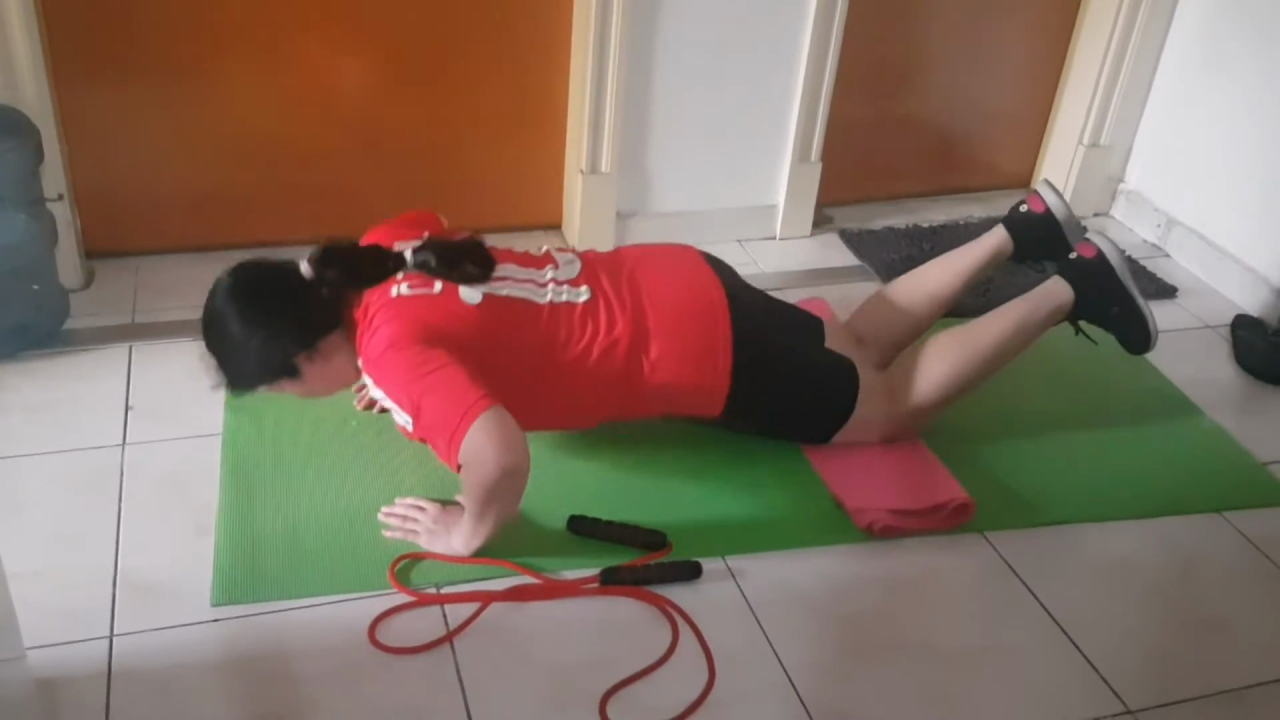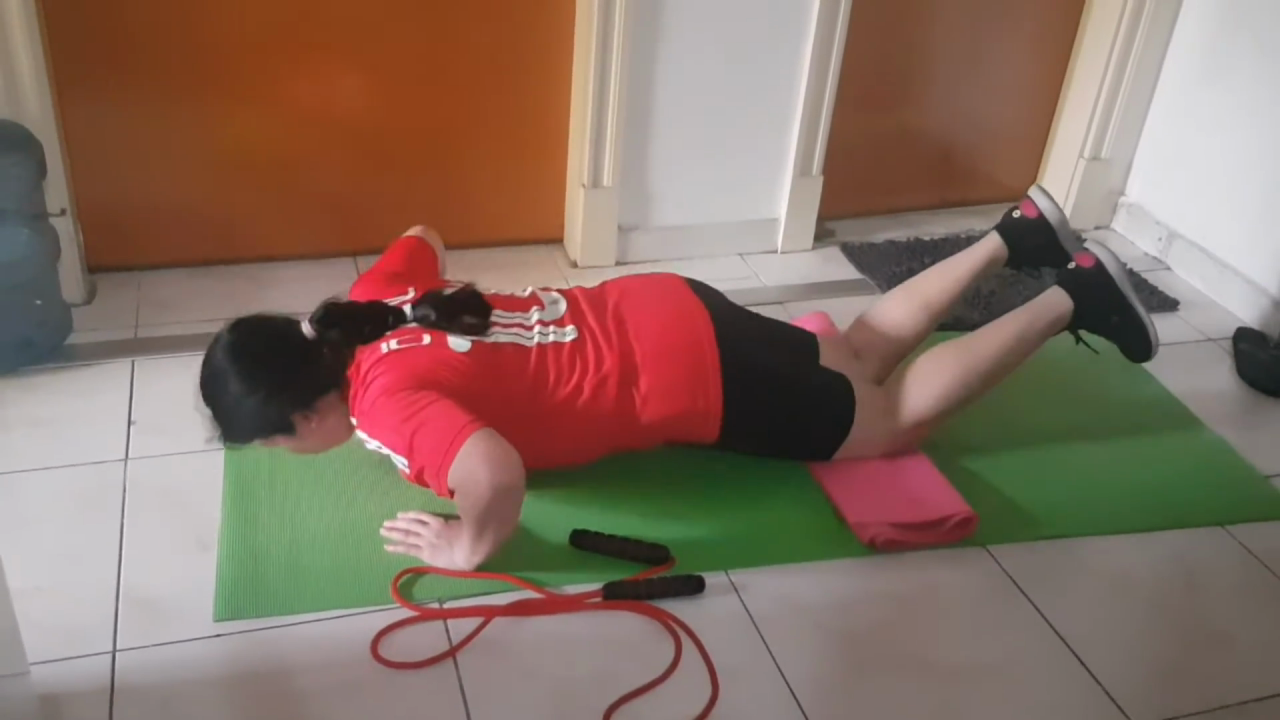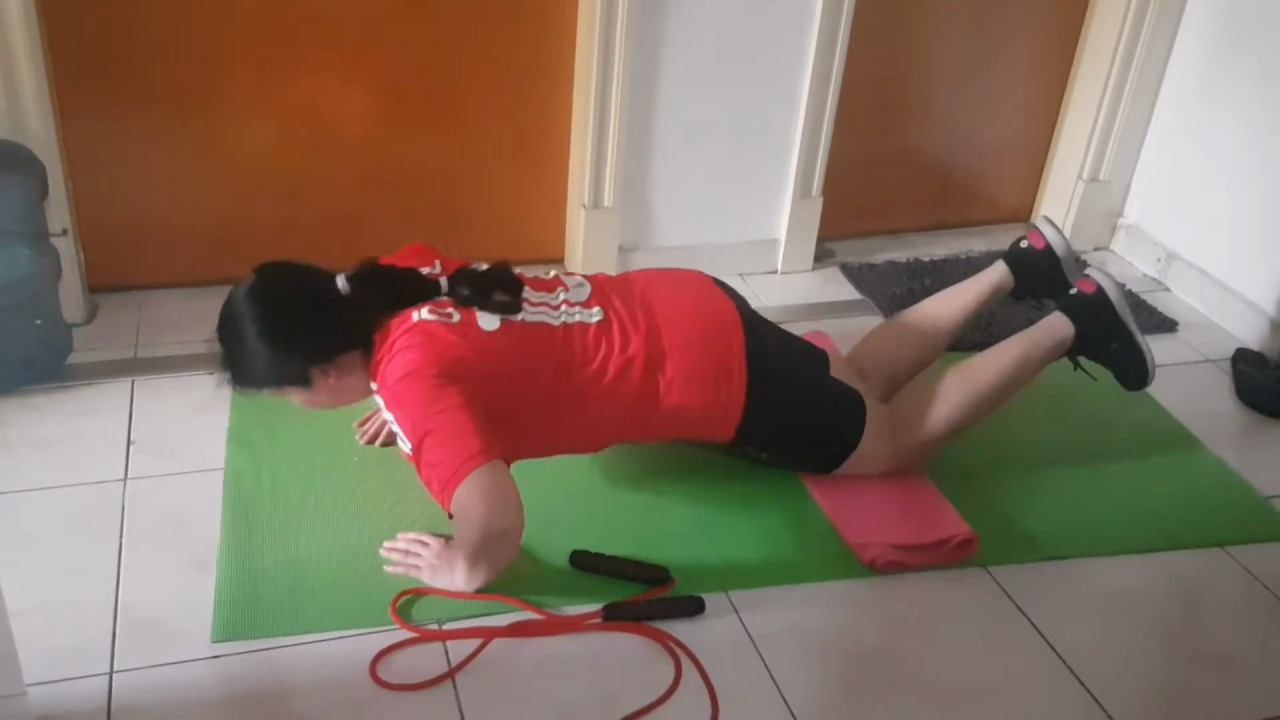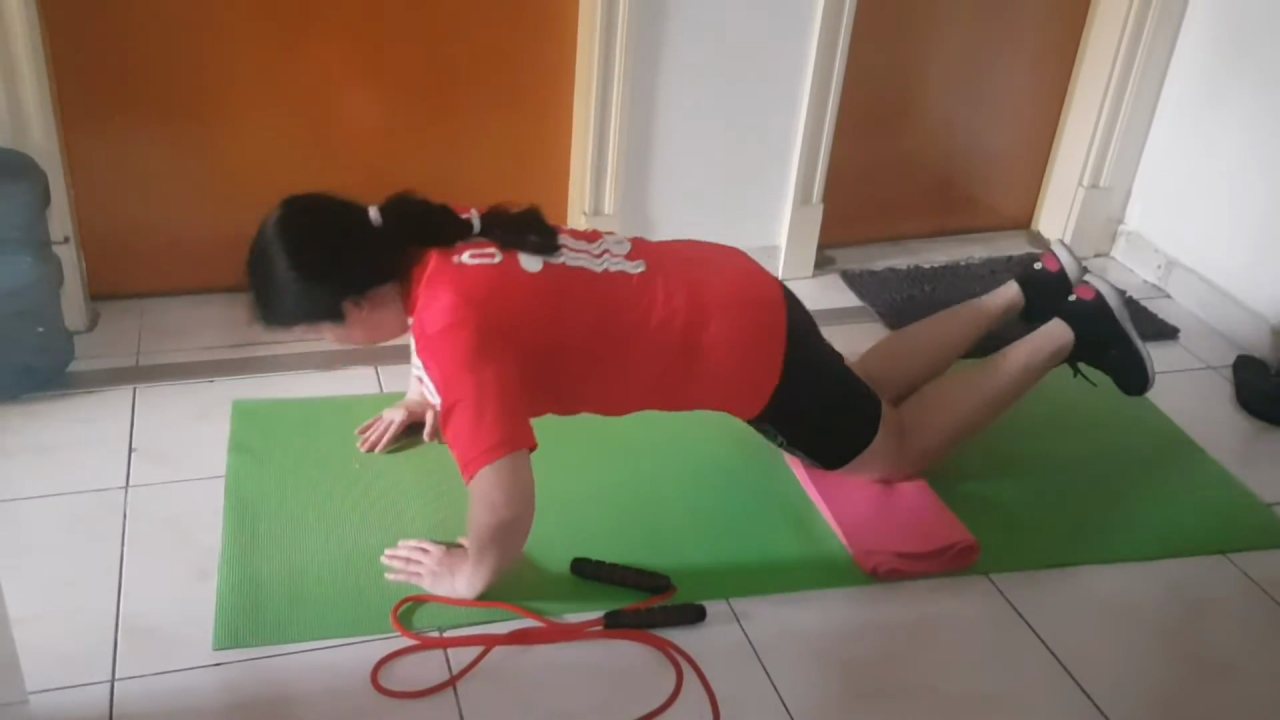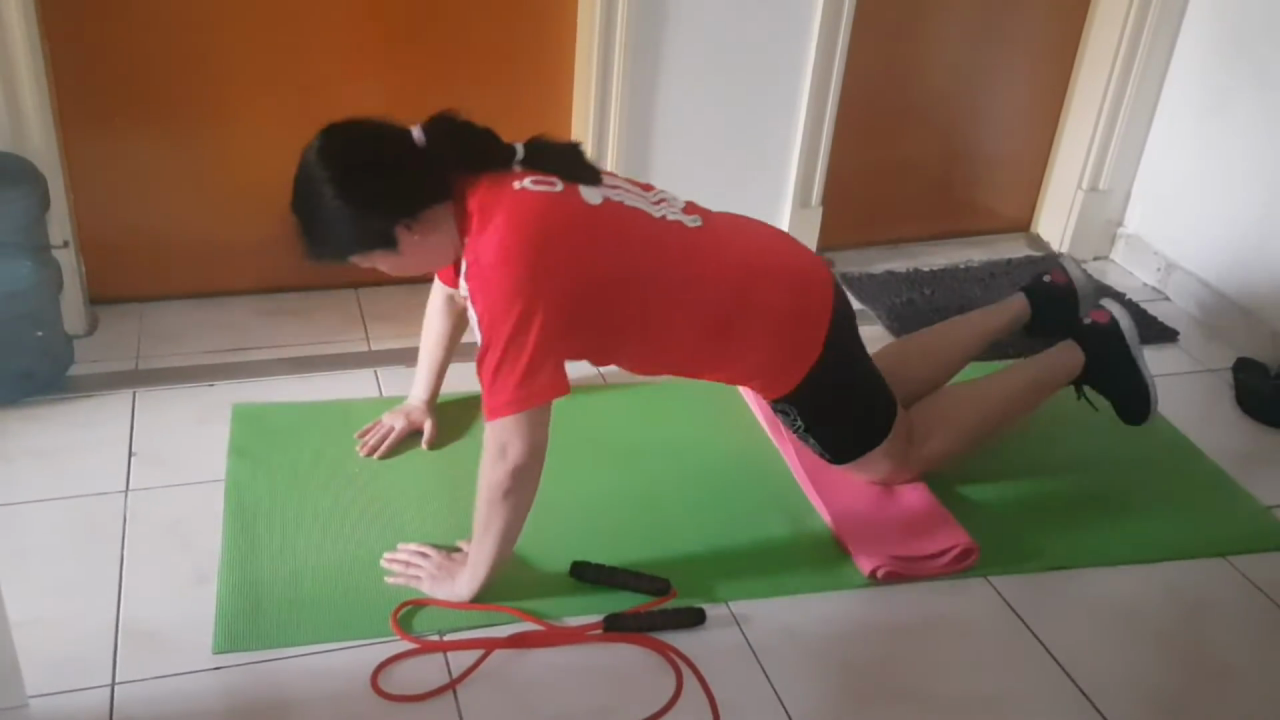
dt=0.3s
person 1, frame 1
left shoulder: (395, 347)
right shoulder: (375, 264)
left elbow: (501, 457)
left wrist: (465, 531)
left hip: (697, 349)
right hip: (672, 284)
left knee: (885, 407)
right knee: (856, 347)
left ankle: (1070, 288)
right ankle: (1019, 231)
person 1, frame 2
left shoulder: (385, 402)
right shoulder: (362, 321)
left elbow: (497, 475)
right elbow: (423, 240)
left wrist: (468, 546)
left hip: (685, 374)
right hip: (659, 313)
left knee: (886, 420)
right knee: (858, 361)
left ankle: (1069, 300)
right ankle: (1014, 236)
person 1, frame 3
left shoulder: (408, 380)
right shoulder: (386, 290)
left elbow: (495, 516)
left wrist: (463, 569)
left hip: (704, 374)
right hip: (681, 311)
left knee: (892, 440)
right knee: (862, 381)
left ankle: (1070, 323)
right ankle: (1020, 267)
person 1, frame 4
left shoulder: (454, 325)
right shoulder: (424, 242)
left elbow: (505, 504)
left wrist: (468, 574)
right wrist: (418, 401)
left hip: (741, 343)
right hip: (717, 290)
left knee: (894, 449)
right knee: (864, 392)
left ankle: (1068, 331)
right ankle: (1032, 289)
person 1, frame 5
left shoulder: (508, 251)
right shoulder: (470, 182)
left elbow: (516, 453)
right elbow: (451, 288)
left wrist: (470, 572)
right wrist: (419, 400)
left hip: (783, 317)
right hip: (760, 273)
left knee: (899, 455)
right knee: (881, 396)
left ankle: (1077, 351)
right ankle: (1037, 302)
